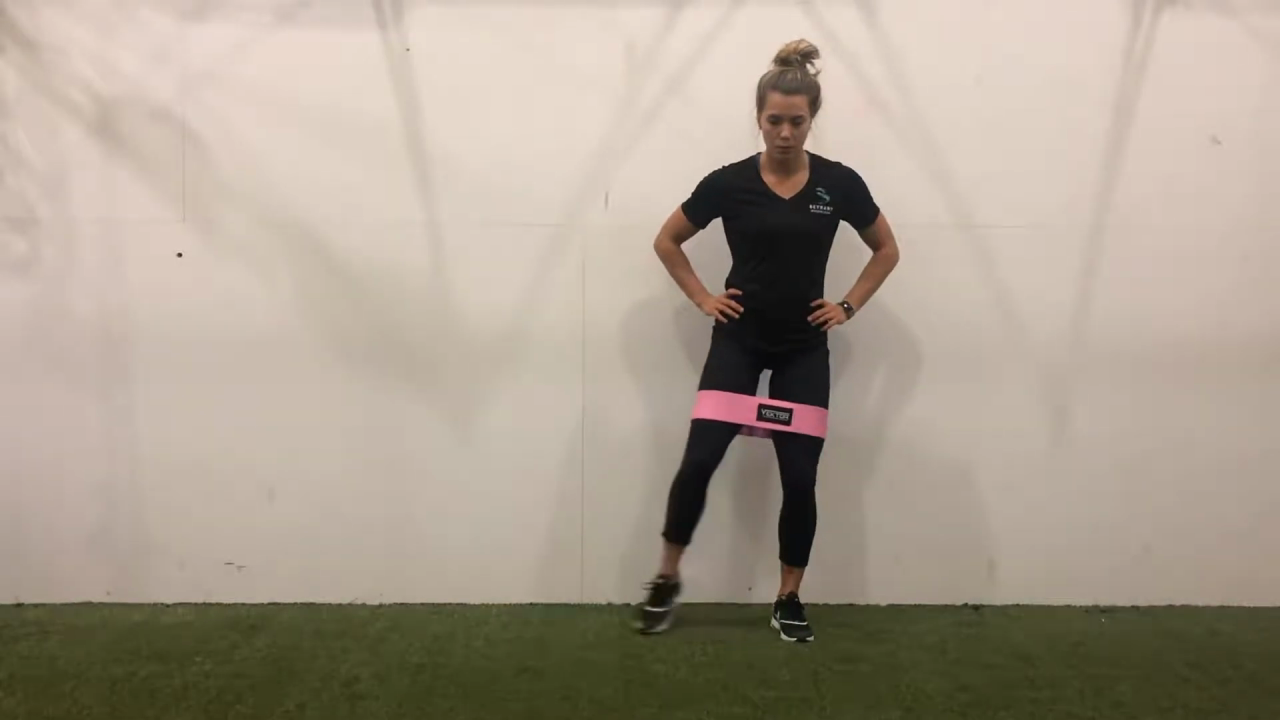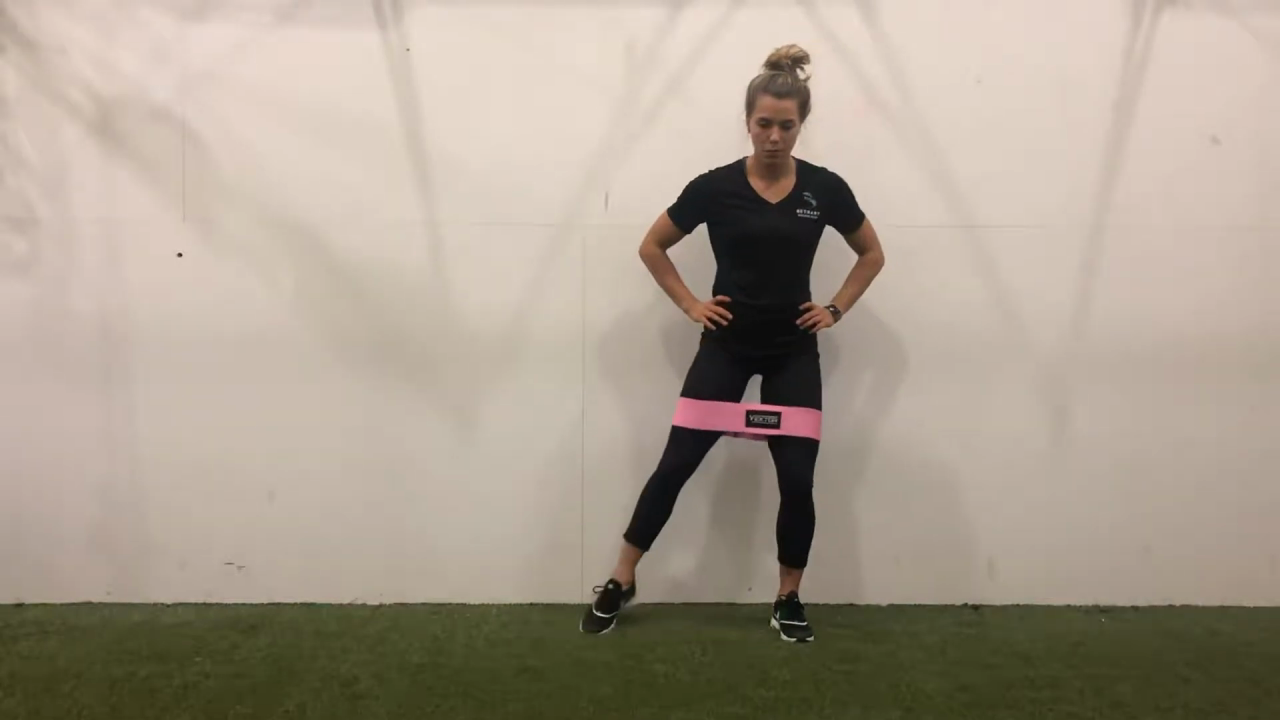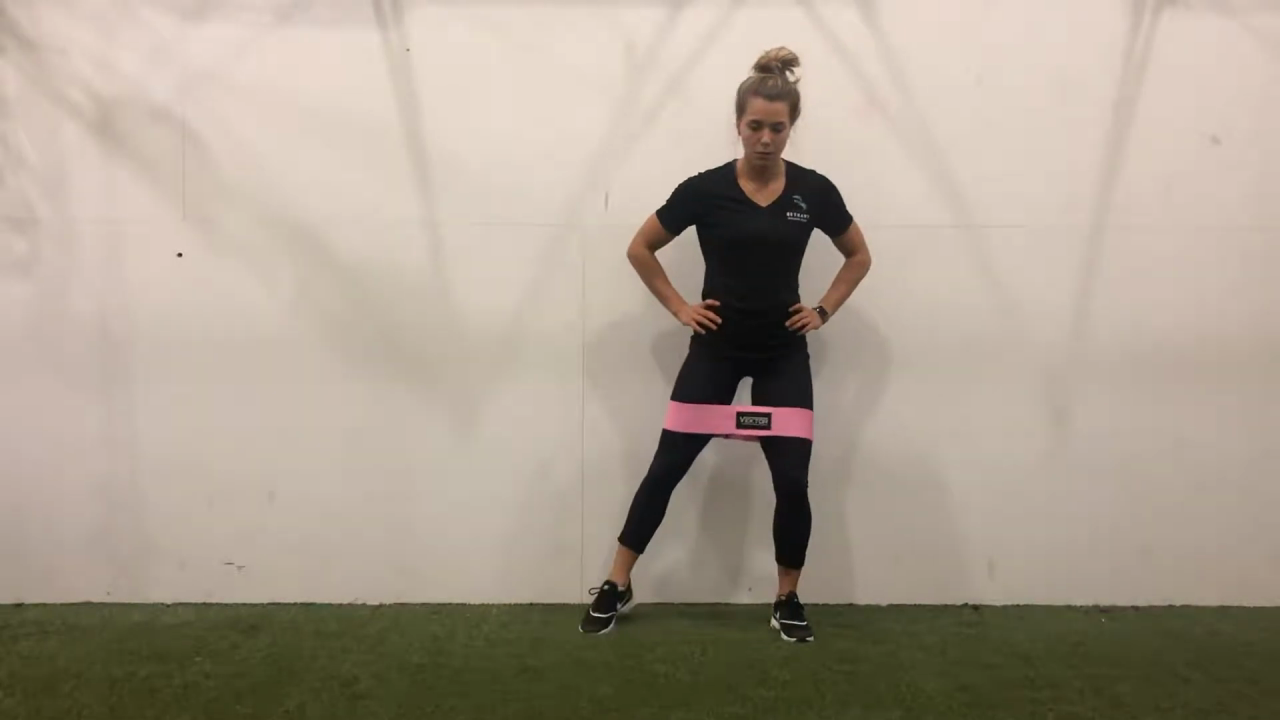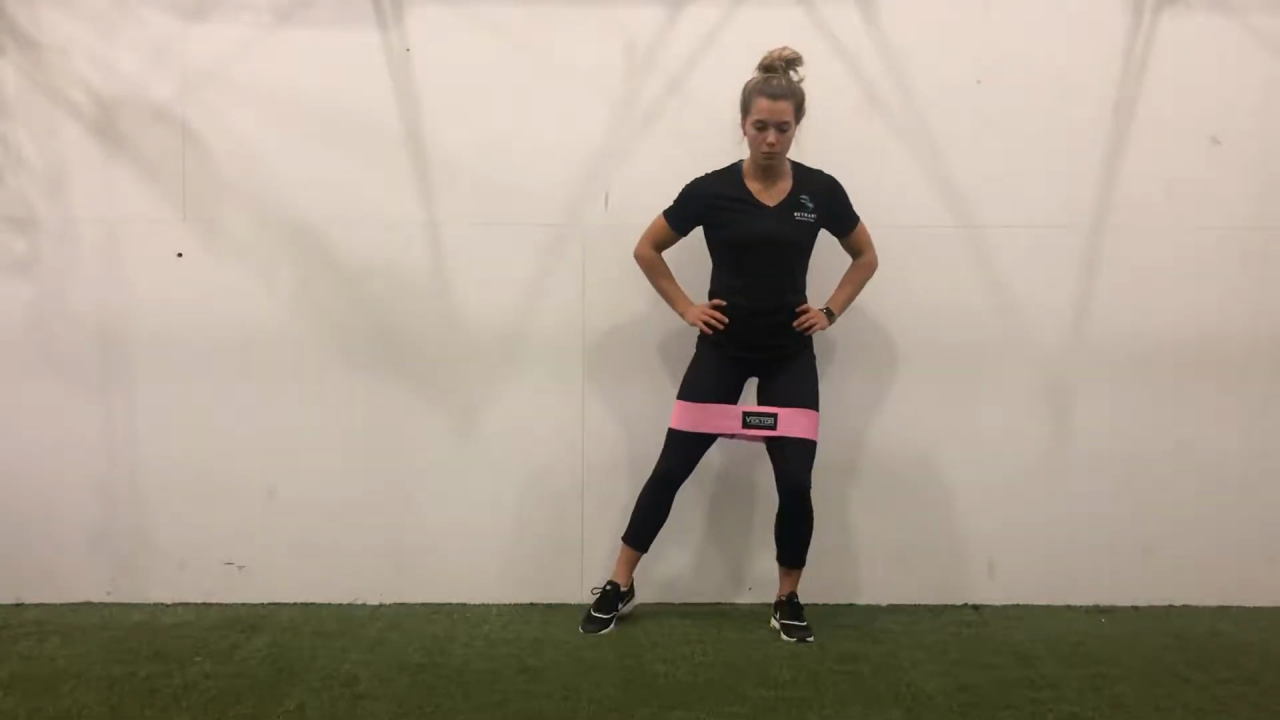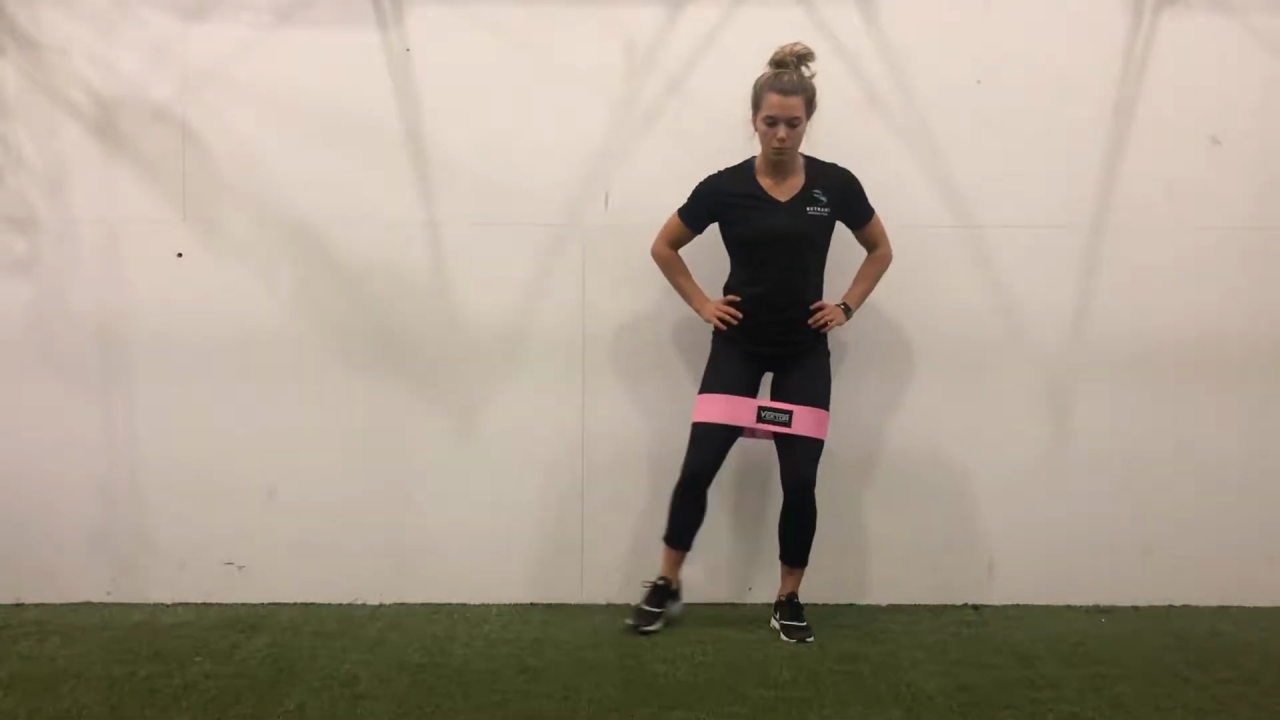
dt=0.2s
person 1, frame 1
left shoulder: (839, 183)
right shoulder: (728, 183)
left elbow: (886, 250)
right elbow: (666, 241)
left wrist: (848, 304)
right wrist: (702, 297)
left hip: (804, 348)
right hip: (738, 338)
left knee: (799, 481)
right knee: (698, 461)
left ankle: (788, 601)
right ankle: (666, 579)
person 1, frame 2
left shoulder: (825, 188)
right shoulder: (715, 186)
left elbow: (871, 255)
right elbow: (652, 246)
left wrist: (835, 309)
right wrist: (689, 303)
left hip: (793, 353)
right hip: (726, 347)
left knee: (798, 484)
right knee: (676, 466)
left ankle: (788, 601)
right ankle: (619, 584)
person 1, frame 3
left shoulder: (814, 191)
right shoulder: (704, 189)
left elbow: (858, 257)
right elbow: (640, 249)
left wrist: (823, 311)
right wrist: (678, 306)
left hip: (783, 355)
right hip: (715, 350)
left knee: (793, 484)
right knee: (667, 469)
left ankle: (788, 600)
right ankle: (616, 586)
person 1, frame 4
left shoulder: (821, 190)
right shoulder: (711, 190)
left elbow: (865, 258)
right elbow: (646, 249)
left wrist: (829, 312)
right wrist: (685, 307)
left hip: (790, 356)
right hip: (722, 350)
left knee: (795, 484)
right knee: (671, 469)
left ankle: (788, 600)
right ankle: (617, 588)
person 1, frame 5
left shoulder: (835, 183)
right shoulder: (724, 186)
left elbow: (880, 250)
right elbow: (664, 247)
left wrist: (847, 306)
right wrist: (701, 304)
left hip: (804, 351)
right hip: (737, 347)
left knee: (799, 484)
right knee: (699, 467)
left ankle: (788, 601)
right ankle: (665, 583)
